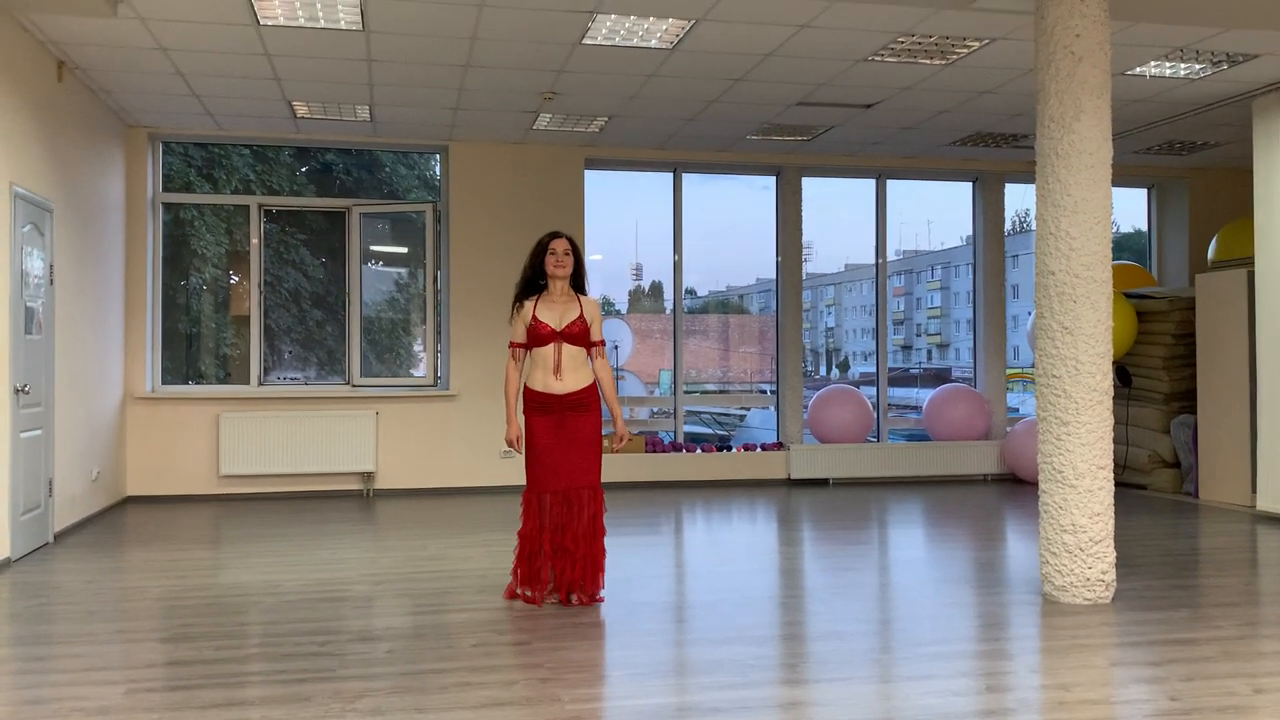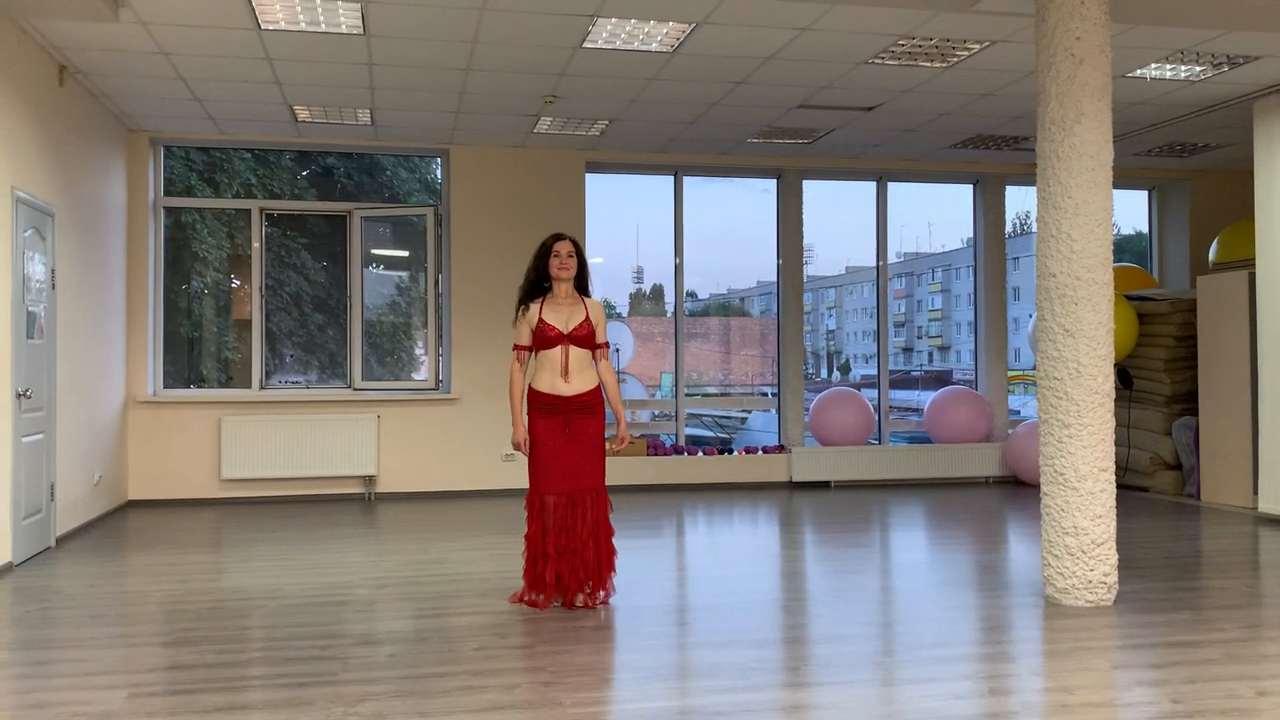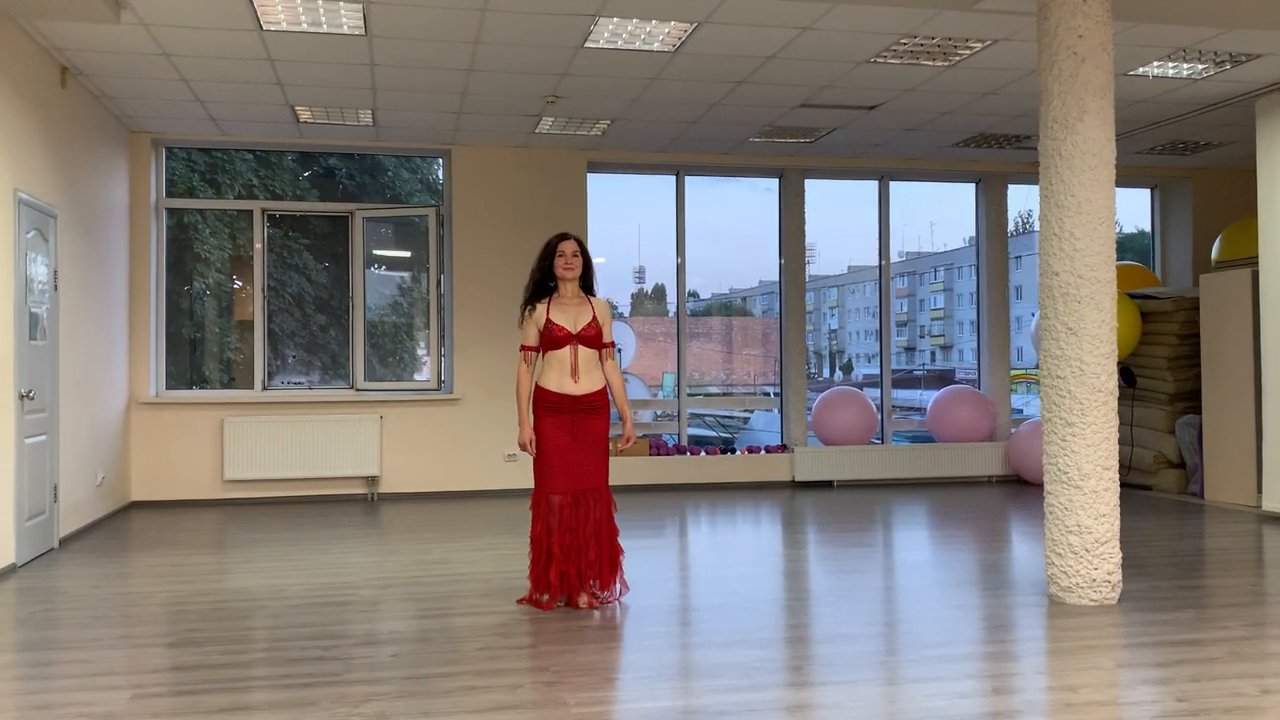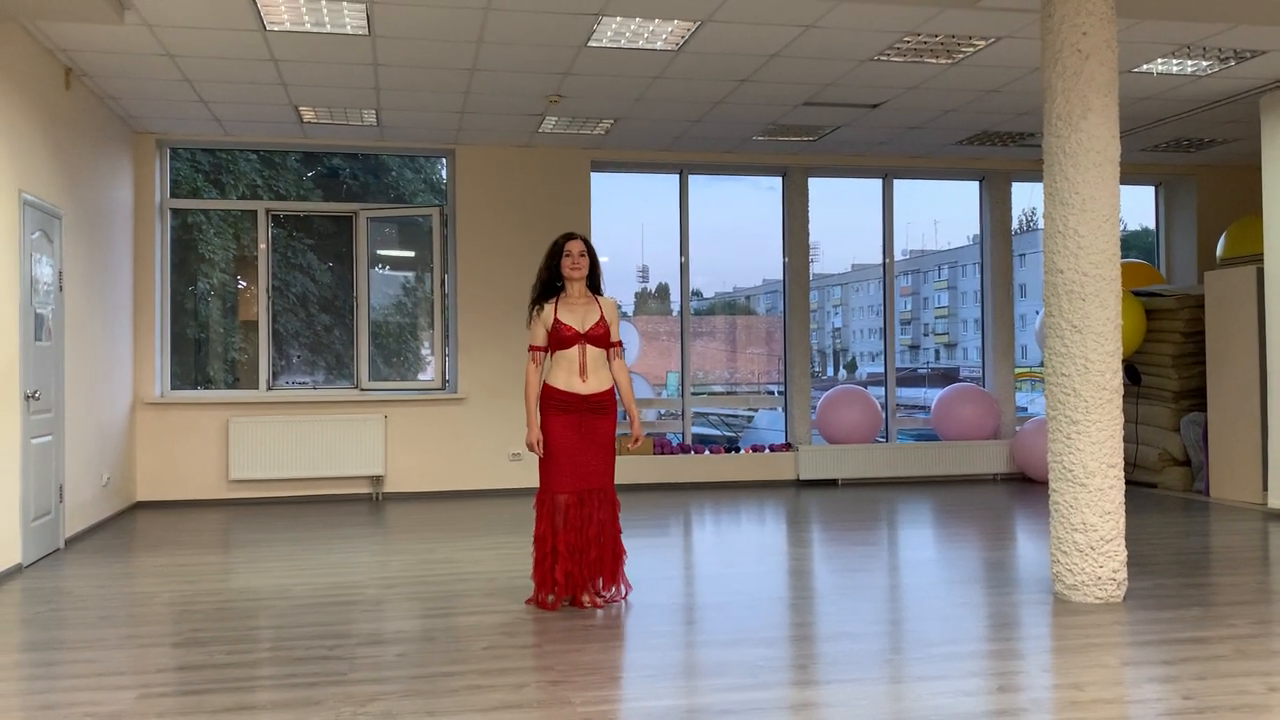
dt=0.2s
person 1, frame 1
left shoulder: (589, 307)
right shoulder: (526, 308)
left elbow: (600, 362)
right elbow: (514, 364)
left wrist: (618, 417)
right wrist: (511, 419)
left hip: (583, 408)
right hip: (540, 409)
left knee: (582, 491)
right knee: (545, 491)
left ankle: (578, 582)
right ankle: (543, 581)
person 1, frame 2
left shoulder: (594, 309)
right shoulder: (531, 310)
left elbow: (604, 364)
right elbow: (518, 367)
left wrist: (621, 418)
right wrist: (517, 421)
left hip: (588, 410)
right hip: (545, 411)
left knee: (586, 494)
right knee: (548, 494)
left ankle: (582, 584)
right ankle: (547, 584)
person 1, frame 3
left shoulder: (600, 308)
right shoulder: (538, 311)
left elbow: (610, 364)
right elbow: (525, 367)
left wrist: (627, 417)
right wrist: (524, 422)
left hip: (594, 410)
right hip: (552, 410)
left knee: (591, 493)
right knee: (553, 493)
left ankle: (586, 584)
right ankle: (552, 584)
person 1, frame 4
left shoulder: (608, 308)
right shoulder: (545, 310)
left elbow: (618, 363)
right elbow: (534, 367)
left wrist: (634, 416)
right wrist: (532, 423)
left hip: (601, 410)
right hip: (559, 409)
left knee: (597, 493)
right knee: (560, 492)
left ankle: (591, 583)
right ankle: (558, 584)
